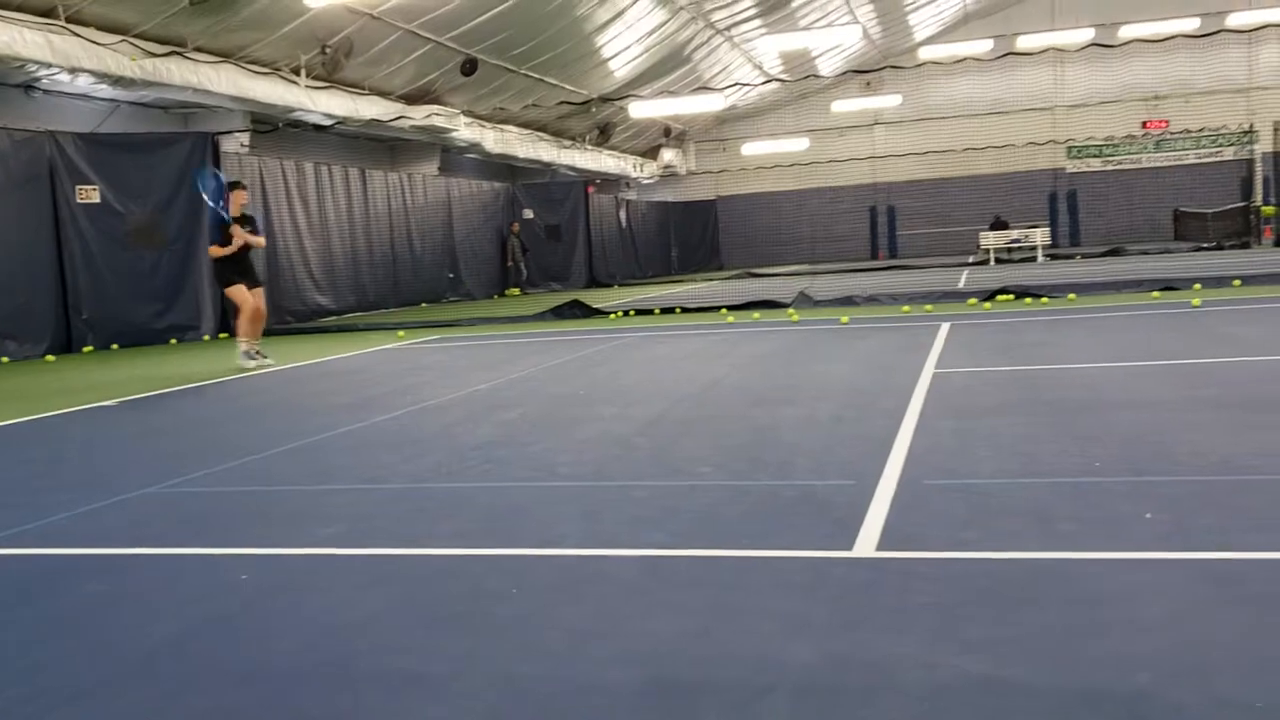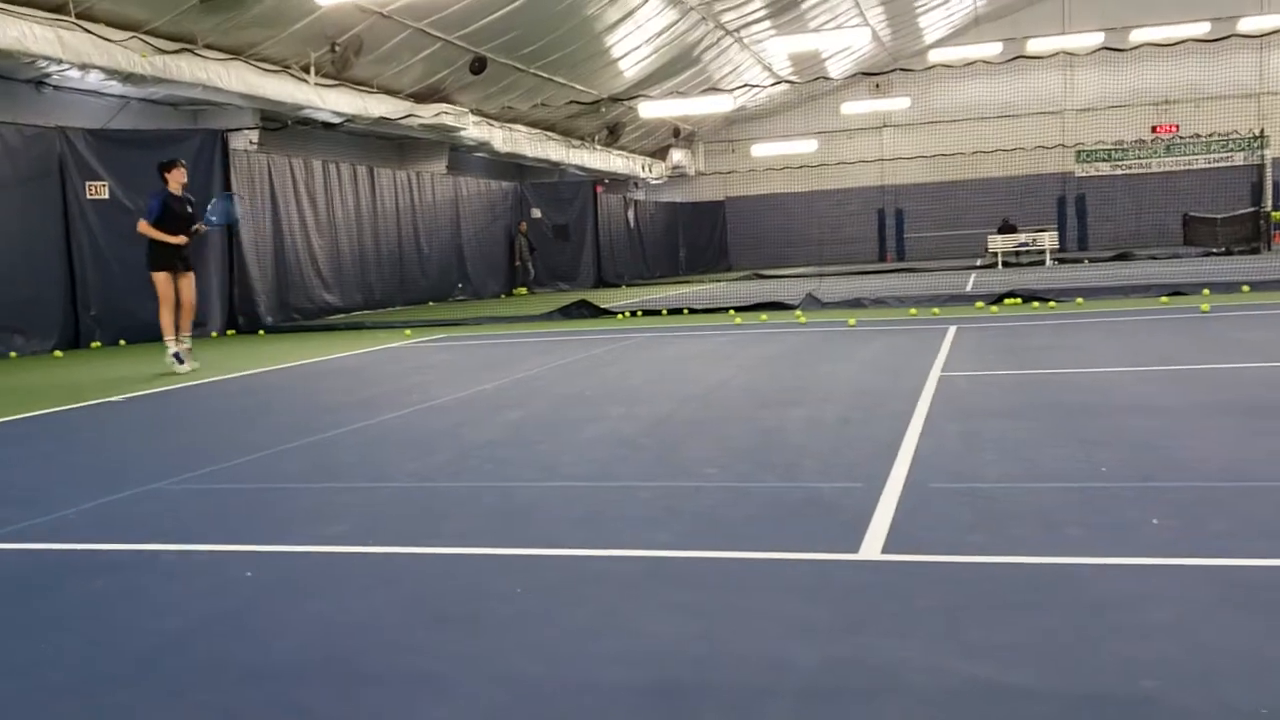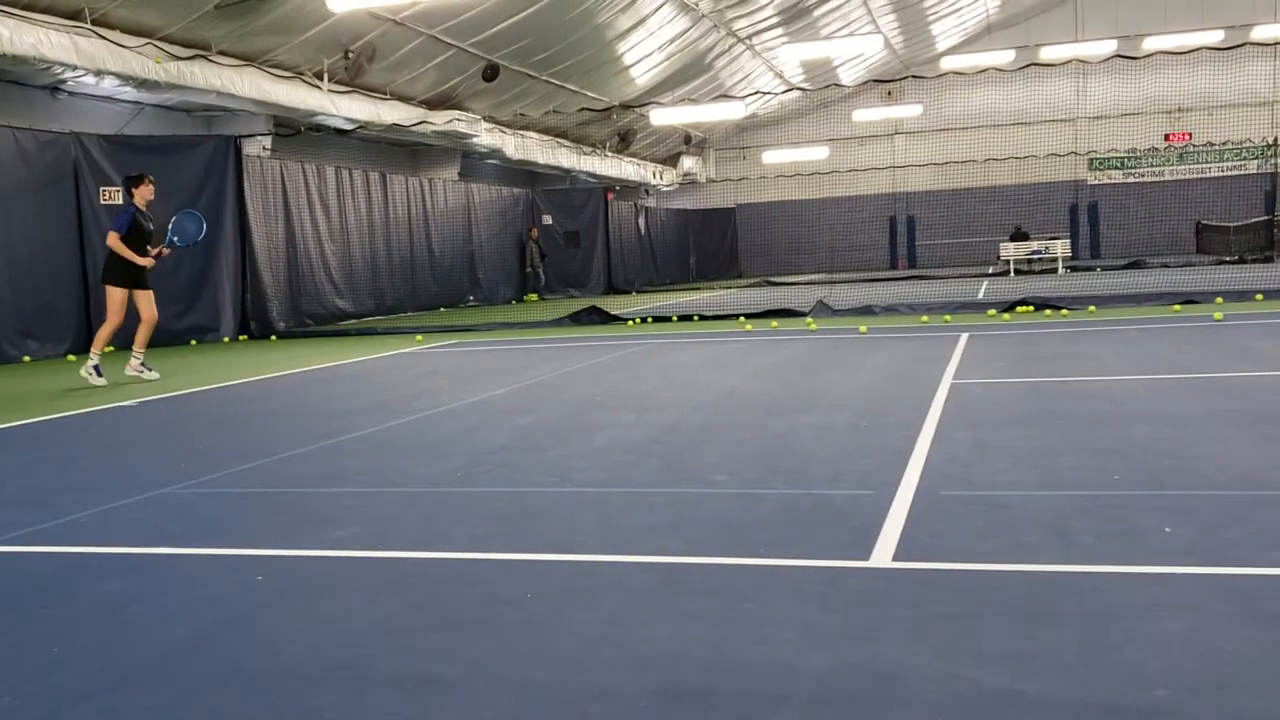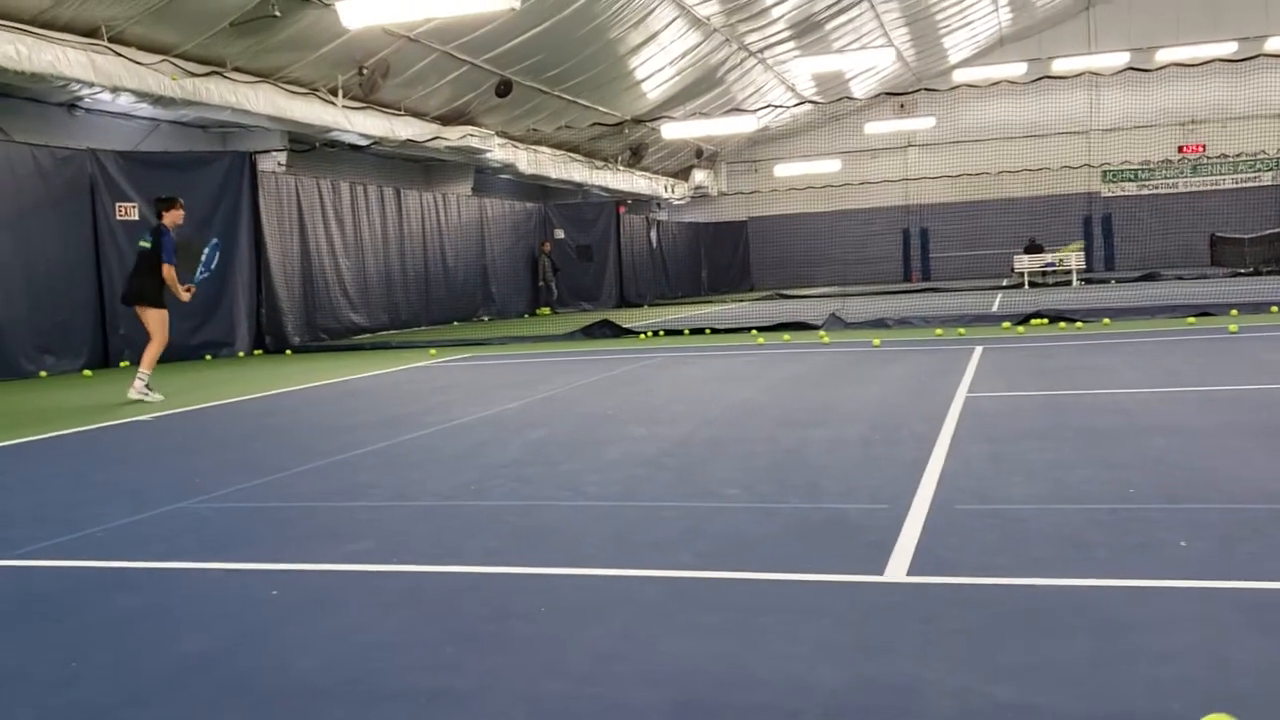
dt=0.5s
person 1, frame 1
left shoulder: (250, 219)
right shoulder: (220, 221)
left elbow: (262, 242)
right elbow: (213, 252)
left wrist: (244, 237)
right wrist: (233, 247)
left hip: (246, 270)
right hip: (227, 272)
left knee: (261, 311)
right knee: (248, 307)
left ankle: (253, 351)
right ankle: (242, 350)
person 1, frame 2
left shoulder: (189, 200)
right shoulder: (159, 199)
right elbow: (142, 227)
left wrist: (196, 229)
right wrist: (172, 238)
left hip: (182, 256)
right hip: (161, 257)
left knee: (189, 303)
right knee: (167, 303)
left ankle: (184, 348)
right ankle: (172, 351)
person 1, frame 3
left shoulder: (146, 215)
right shoulder: (128, 212)
right elbow: (111, 241)
left wrist: (154, 252)
right wrist: (139, 259)
left hip: (137, 273)
right hip: (119, 271)
left knee: (150, 316)
right knee: (115, 318)
left ankle: (135, 363)
right ankle: (90, 364)
person 1, frame 4
left shoulder: (156, 234)
right shoulder: (167, 237)
right elbow: (167, 272)
left wrist: (179, 287)
right wrist: (180, 294)
left hip: (138, 289)
right hip: (148, 291)
left knee: (158, 338)
right knee: (160, 339)
left ankle: (143, 384)
right ankle: (138, 386)
